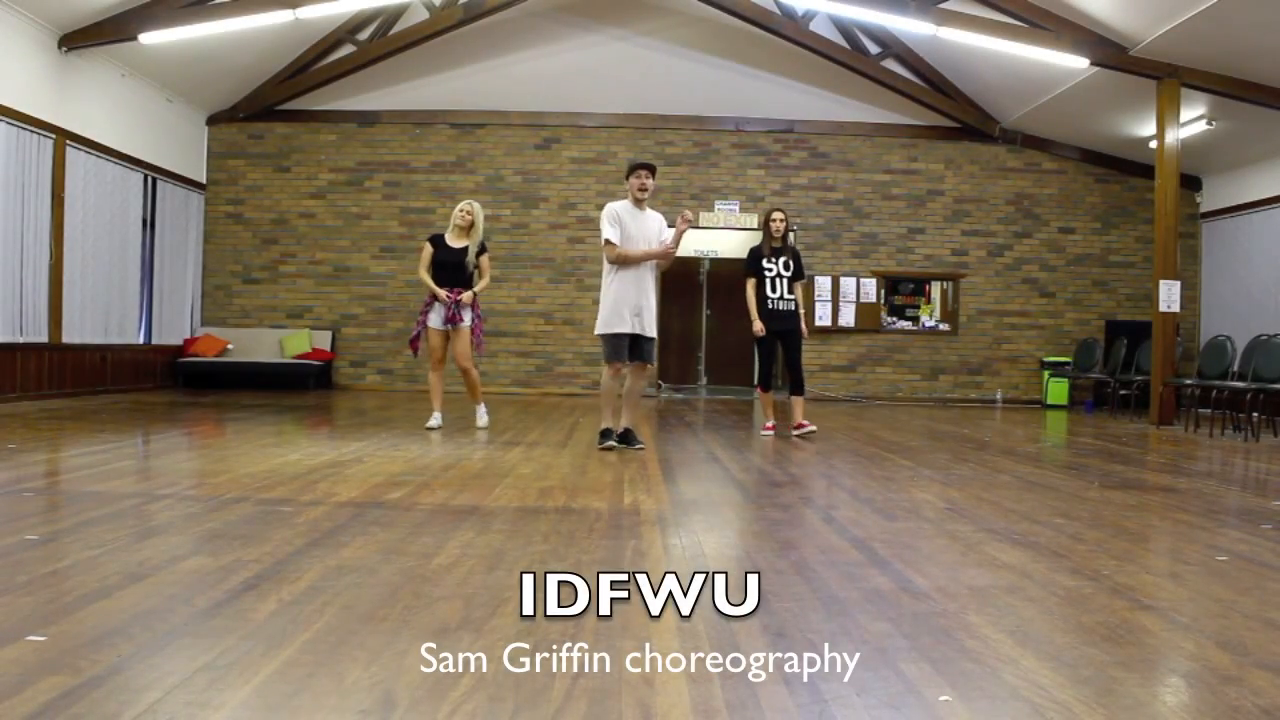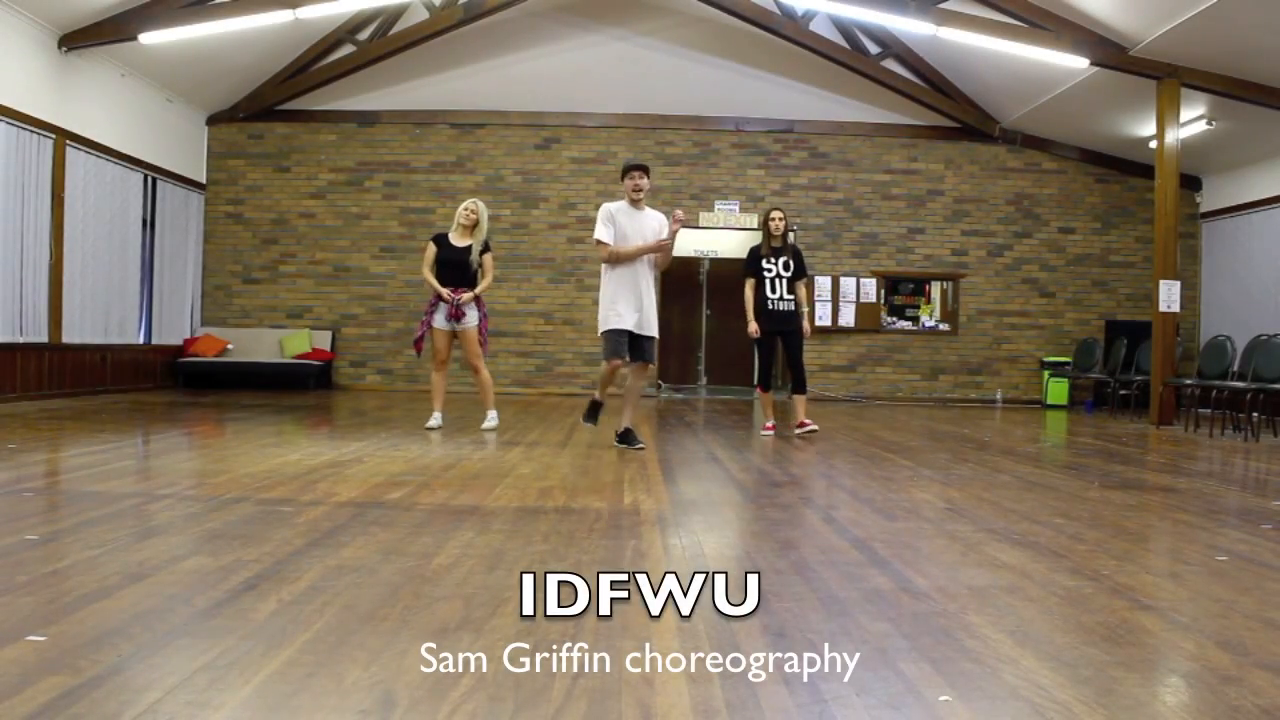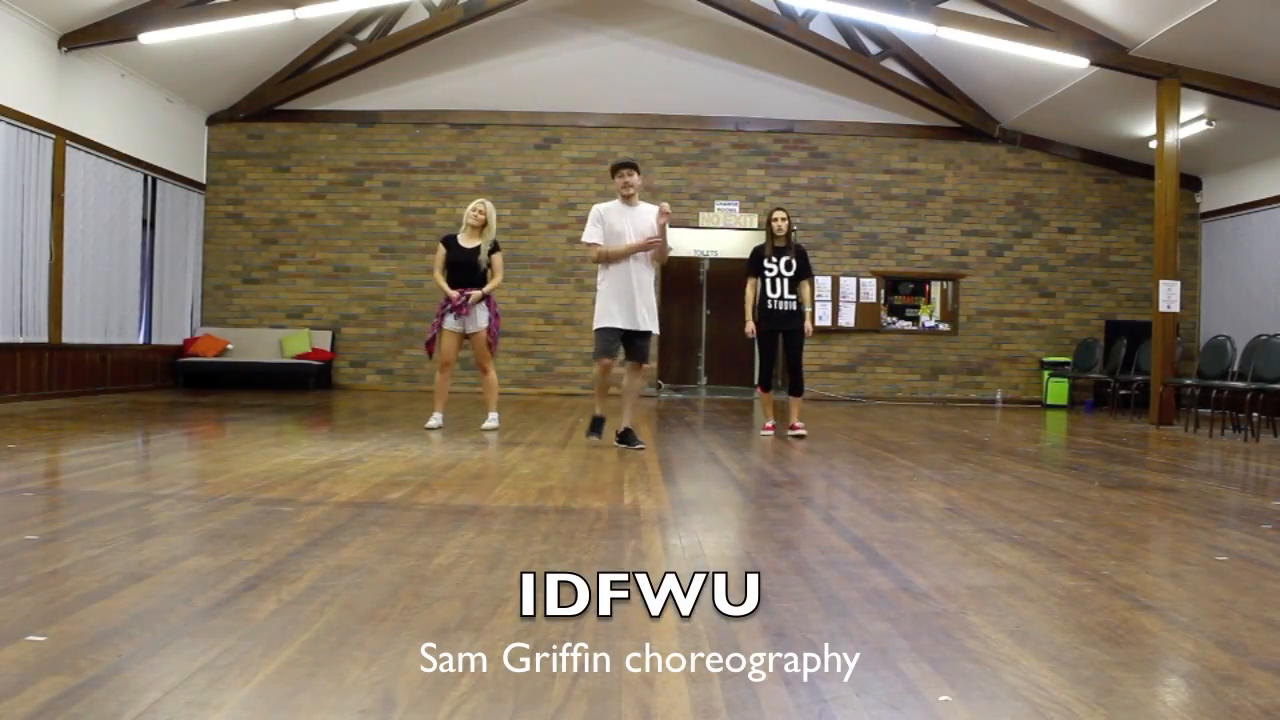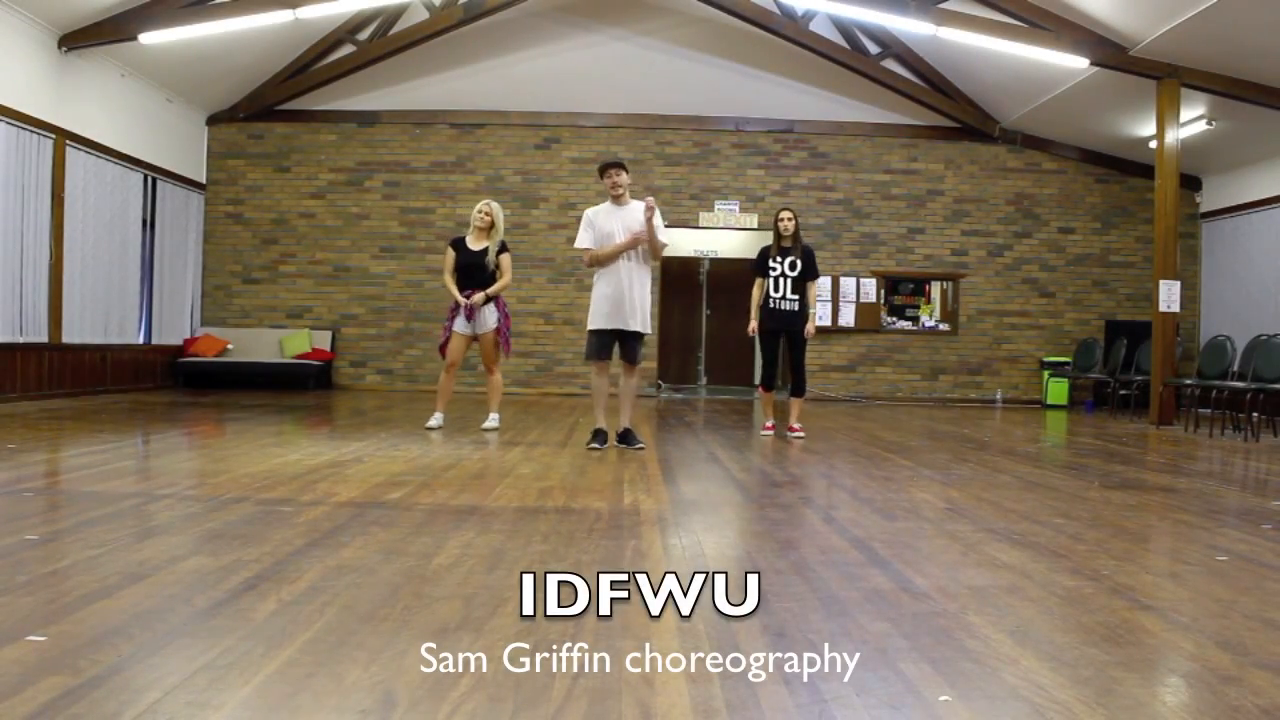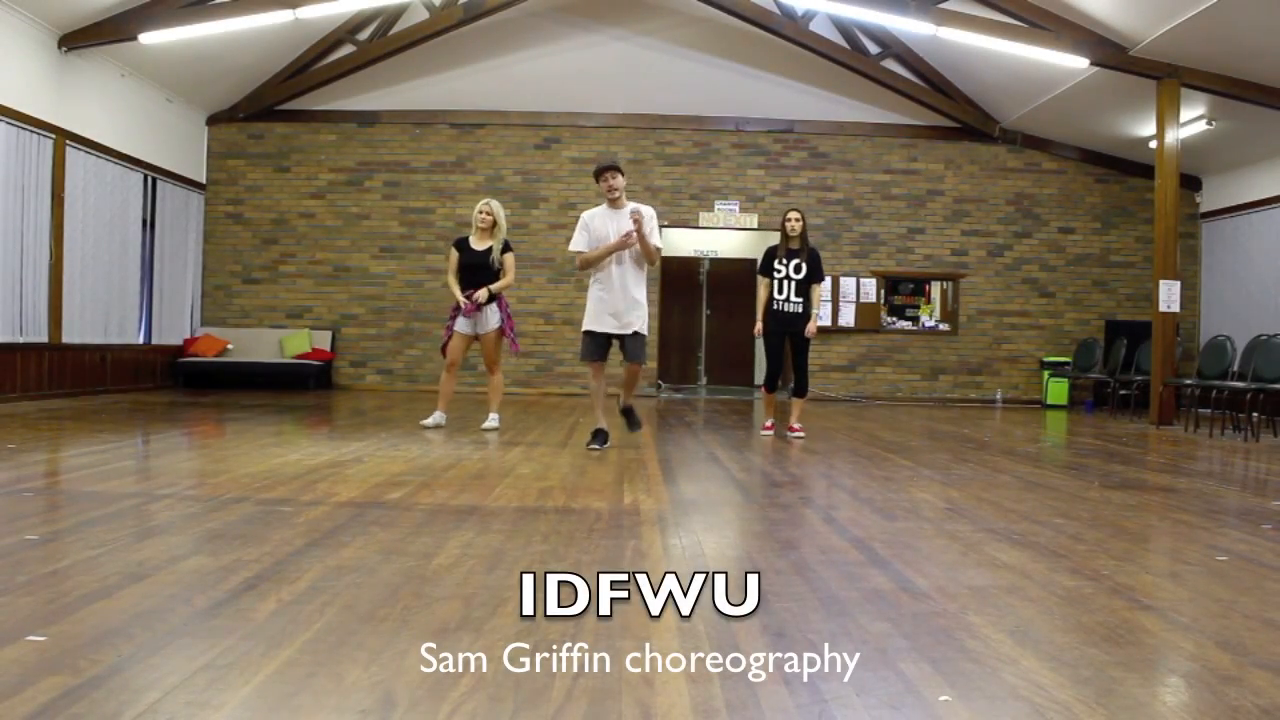
dt=0.2s
person 1, frame 1
left shoulder: (658, 219)
right shoulder: (614, 210)
left elbow: (661, 265)
right elbow: (612, 254)
left wrist: (678, 235)
right wrist: (653, 253)
left hip: (645, 304)
right hip: (617, 303)
left knee: (640, 365)
right knee: (615, 364)
left ankle: (625, 428)
right ankle: (607, 428)
person 1, frame 2
left shoulder: (657, 218)
right shoulder: (609, 211)
left elbow: (661, 265)
right elbow: (605, 254)
left wrist: (672, 236)
right wrist: (646, 248)
left hip: (645, 304)
right hip: (616, 301)
left knee: (641, 365)
right knee: (615, 360)
left ankle: (625, 428)
right ankle: (598, 398)
person 1, frame 3
left shoulder: (653, 213)
right shoulder: (601, 211)
left elbow: (661, 259)
right elbow: (595, 254)
left wrist: (661, 228)
right wrist: (636, 246)
left hip: (642, 303)
right hip: (611, 301)
left knee: (637, 365)
right knee: (605, 361)
left ankle: (625, 429)
right ankle: (599, 413)
person 1, frame 4
left shoulder: (648, 210)
right shoulder: (592, 215)
left elbow: (658, 255)
right elbow: (589, 259)
left wrist: (649, 225)
right wrist: (624, 246)
left hip: (636, 302)
right hip: (604, 302)
left knee: (630, 365)
right knee: (600, 363)
left ankle: (625, 430)
right ankle: (600, 428)
person 1, frame 5
left shoulder: (646, 213)
right shoulder: (589, 218)
left elbow: (654, 259)
right elbow: (581, 262)
left wrist: (640, 231)
right wrist: (613, 246)
left hip: (633, 304)
right hip: (600, 304)
left knee: (635, 362)
right knee: (596, 364)
left ankle: (626, 403)
right ankle: (601, 428)
person 2, frame 1
left shoulder: (478, 246)
right shoulder: (436, 240)
left elbow: (486, 278)
right elbow: (422, 270)
left wrist: (473, 292)
right wrist: (436, 289)
left hip: (462, 307)
right hip: (436, 305)
left knee: (464, 364)
right knee: (436, 363)
left ankle: (480, 408)
right ankle: (436, 414)
person 2, frame 2
left shoulder: (481, 245)
right shoulder: (439, 240)
left elbow: (488, 277)
right elbow: (426, 269)
left wrist: (474, 293)
right wrist: (438, 288)
left hip: (469, 306)
right hip: (441, 305)
left knee: (476, 363)
right knee: (440, 362)
left ankle: (492, 413)
right ankle: (437, 415)
person 2, frame 3
left shoulder: (491, 245)
right shoulder: (449, 241)
left elbow: (498, 278)
right elbow: (437, 272)
left wrist: (482, 292)
right wrist: (448, 290)
left hip: (480, 308)
right hip: (452, 306)
left knee: (485, 364)
right knee: (444, 363)
left ankle: (493, 415)
right ankle: (437, 415)
person 2, frame 4
left shoulder: (499, 246)
right shoulder: (457, 243)
left elbow: (506, 279)
right elbow: (447, 275)
left wrist: (485, 293)
right wrist: (458, 296)
left hip: (489, 309)
right hip: (462, 309)
left knee: (491, 365)
right knee: (450, 363)
left ankle: (494, 415)
right ankle: (438, 415)
person 2, frame 5
left shoulder: (502, 246)
right shoulder: (460, 244)
left elbow: (510, 278)
right elbow: (451, 275)
left wrist: (489, 289)
right wrist: (459, 296)
left hip: (491, 309)
right hip: (464, 309)
left knee: (492, 365)
right knee: (451, 363)
left ankle: (493, 416)
right ankle: (440, 414)
person 3, frame 1
left shoulder: (792, 253)
right shoulder: (757, 252)
left elbow: (797, 287)
right elbow: (750, 288)
left wrist: (802, 318)
right wrist: (755, 318)
left hip: (790, 319)
right hip: (766, 319)
left knee: (795, 369)
right knee: (766, 369)
left ankle: (798, 421)
right ankle: (769, 420)
person 3, frame 2
left shoulder: (794, 252)
right shoulder: (756, 252)
left elbow: (800, 286)
right elbow: (749, 288)
left wrist: (805, 317)
right wrist: (751, 319)
left hip: (791, 319)
right hip: (765, 319)
left knee: (797, 367)
right knee: (765, 369)
left ankle: (801, 419)
right ankle: (769, 420)
person 3, frame 3
left shoulder: (798, 251)
right shoulder: (759, 252)
left elbow: (805, 285)
right elbow: (751, 286)
left wrist: (808, 317)
right wrist: (749, 319)
left hip: (793, 319)
right hip: (766, 319)
left knee: (795, 369)
right knee: (766, 369)
left ankle: (795, 421)
right ankle: (769, 420)
person 3, frame 4
left shoulder: (805, 252)
right shoulder: (766, 253)
left elbow: (811, 287)
right elbow: (758, 287)
left wrist: (811, 318)
right wrist: (753, 318)
left hip: (797, 319)
right hip: (770, 318)
left knee: (797, 369)
right knee: (769, 369)
left ankle: (794, 422)
right ankle: (769, 420)
person 3, frame 5
left shoulder: (811, 254)
right shoulder: (772, 253)
left elbow: (816, 288)
right elbow: (764, 287)
left wrist: (813, 318)
right wrist: (759, 319)
left hip: (800, 320)
right hip: (774, 319)
left knee: (800, 370)
right knee: (773, 369)
left ankle: (794, 422)
right ankle: (769, 419)
